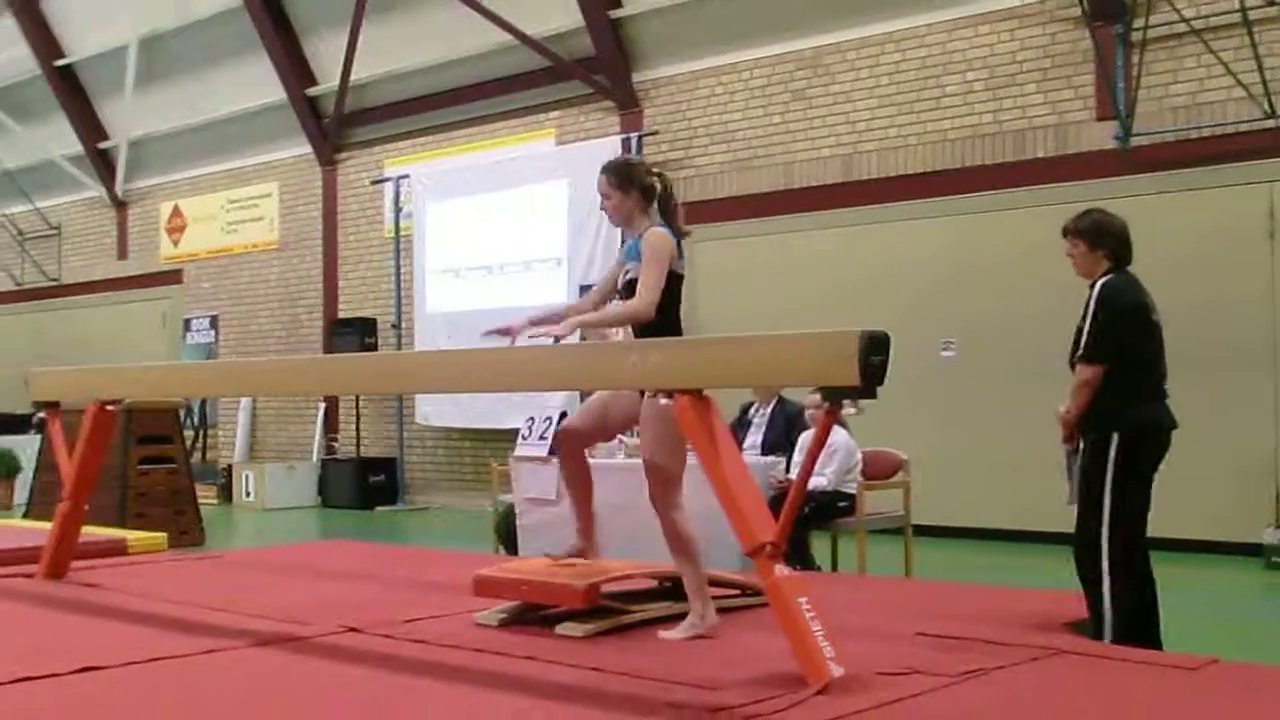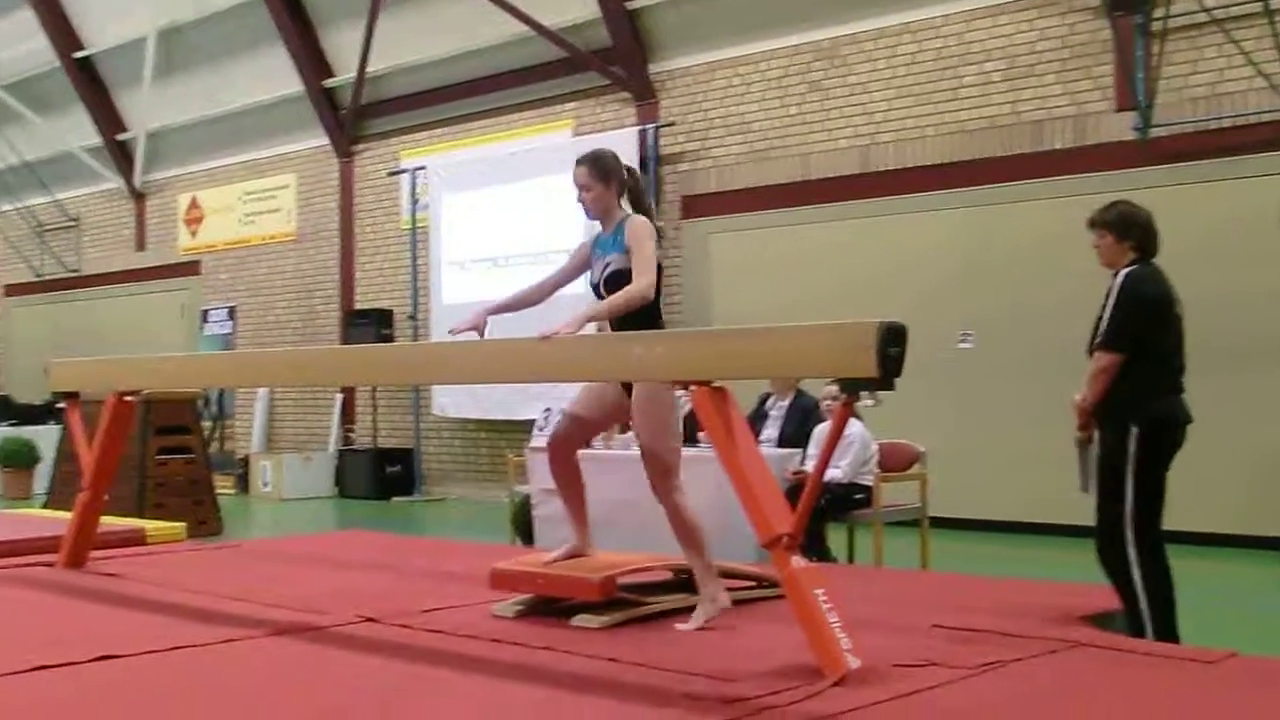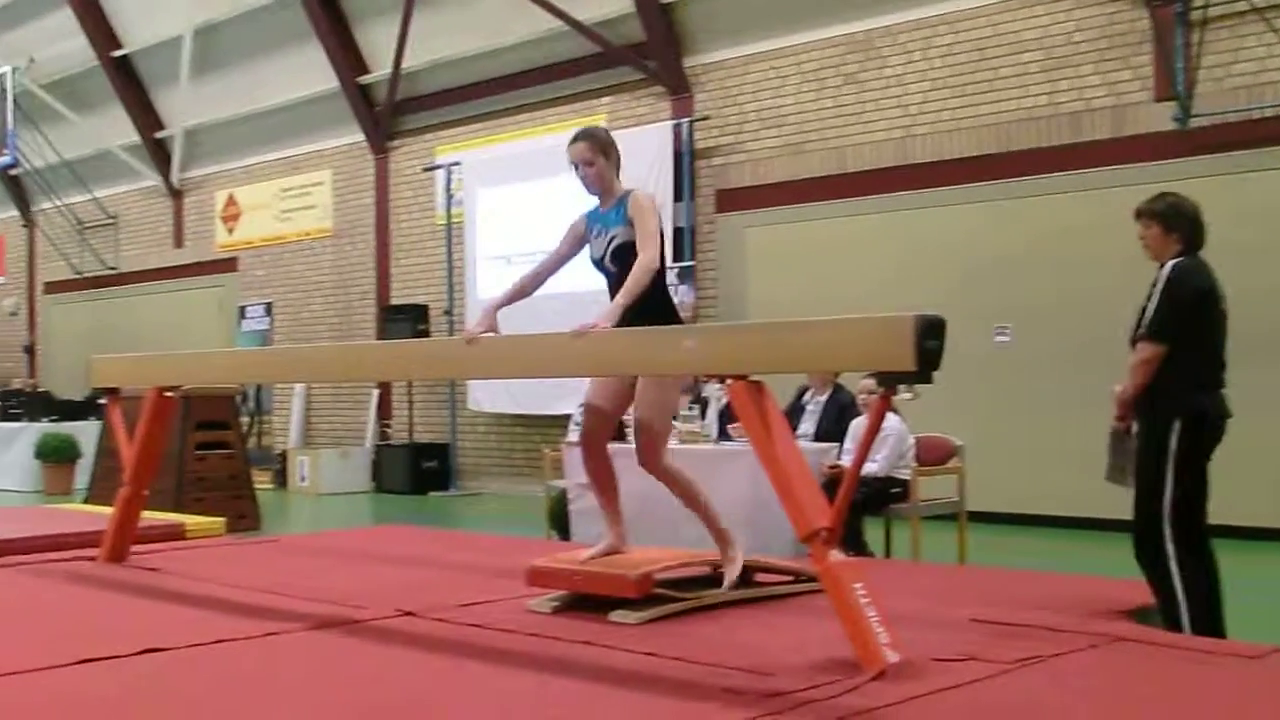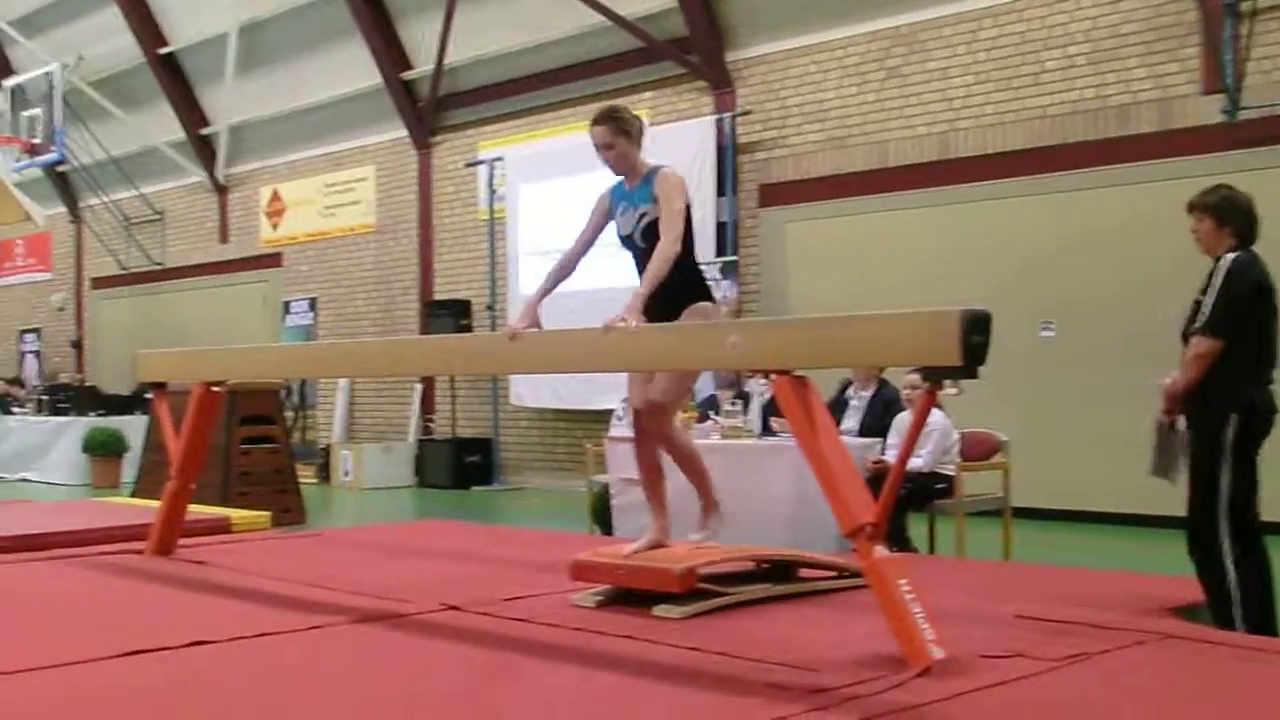
dt=0.2s
person 1, frame 1
left shoulder: (658, 238)
right shoulder: (630, 247)
left elbow: (644, 307)
right elbow: (594, 299)
left wrist: (574, 324)
right wrist: (525, 320)
left knee: (665, 498)
right knee: (567, 439)
left ankle: (702, 611)
right ankle: (587, 539)
person 1, frame 2
left shoulder: (638, 227)
right shoulder: (593, 244)
left elbow: (644, 288)
right elbow: (543, 288)
left wrist: (581, 318)
right wrist: (488, 311)
left knee: (664, 483)
right knee: (561, 440)
left ankle: (710, 588)
right ankle: (582, 539)
person 1, frame 3
left shoulder: (638, 203)
right shoulder: (587, 223)
left elbow: (648, 263)
right elbow: (542, 271)
left wrist: (610, 311)
right wrist: (493, 309)
left hip: (658, 330)
right hip: (622, 334)
left knee: (650, 454)
right knee: (590, 431)
left ankle: (725, 541)
right ankle: (616, 534)
person 1, frame 4
left shoulder: (666, 180)
right shoulder: (611, 197)
left elbow: (670, 246)
right elbow: (574, 254)
left wrist: (633, 303)
right wrist: (533, 306)
left hip: (691, 305)
right hip: (651, 311)
left knee: (659, 414)
right knee: (640, 418)
left ankle: (711, 508)
right ankle: (659, 525)
person 2, frame 1
left shoulder: (1109, 292)
right shoulder: (1130, 290)
left elbow: (1090, 370)
left wrist: (1070, 418)
right wrist: (1079, 414)
left hip: (1121, 432)
right hip: (1141, 427)
left knee: (1098, 546)
right knee: (1125, 545)
left ankle: (1117, 650)
right ankle: (1143, 647)
person 2, frame 2
left shoulder: (1132, 283)
right shoulder: (1154, 283)
left elbow: (1108, 359)
left wrist: (1085, 405)
right wrist: (1096, 404)
left hip: (1137, 424)
right hip: (1156, 419)
left knee: (1122, 539)
right knee: (1140, 538)
left ankle: (1153, 645)
right ankle: (1162, 642)
person 2, frame 3
left shoulder: (1177, 275)
right shoulder: (1197, 275)
left elbow: (1151, 350)
left wrist: (1126, 396)
right wrist: (1135, 394)
left hip: (1177, 418)
right hip: (1194, 414)
left knee: (1160, 533)
right knee: (1186, 533)
left ankle: (1192, 640)
right ankle: (1206, 637)
person 2, frame 4
left shoulder: (1234, 269)
right shoulder: (1242, 269)
left elbow: (1207, 344)
left wrist: (1175, 390)
right wrist: (1182, 384)
left hip: (1227, 414)
right hip: (1232, 411)
left knee: (1217, 531)
right knee: (1234, 529)
